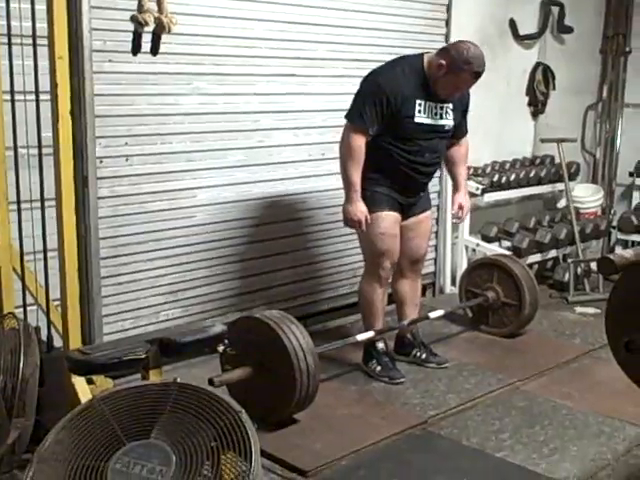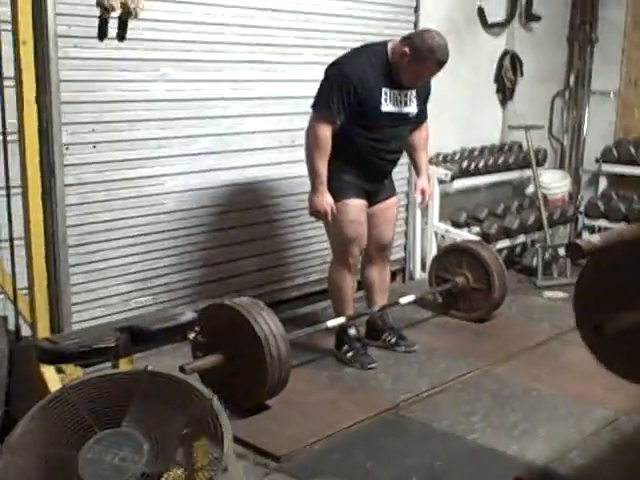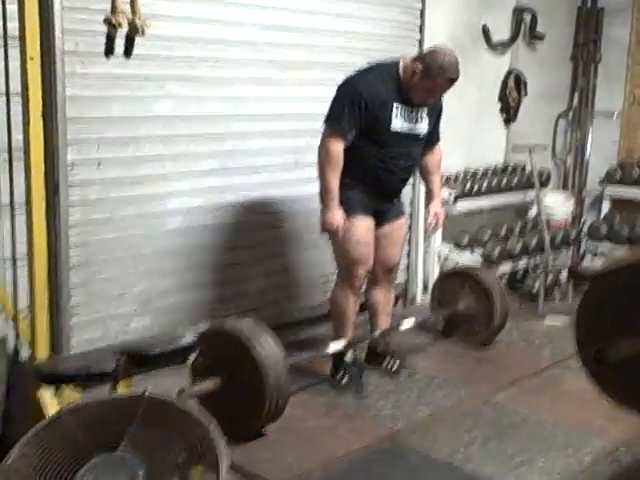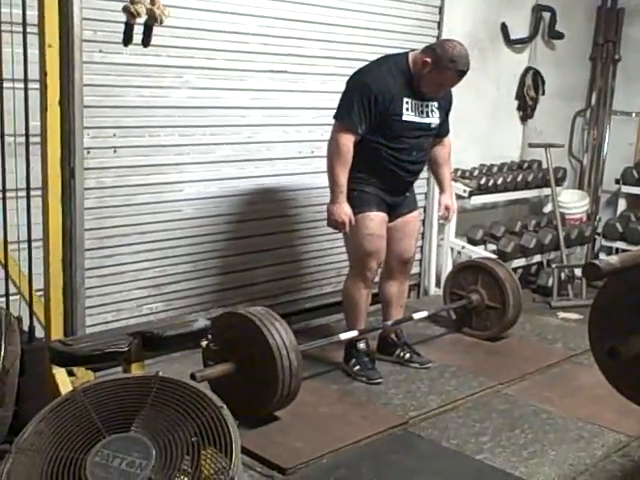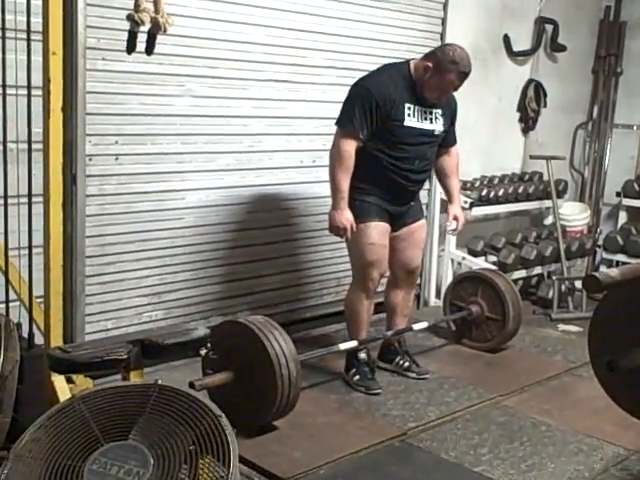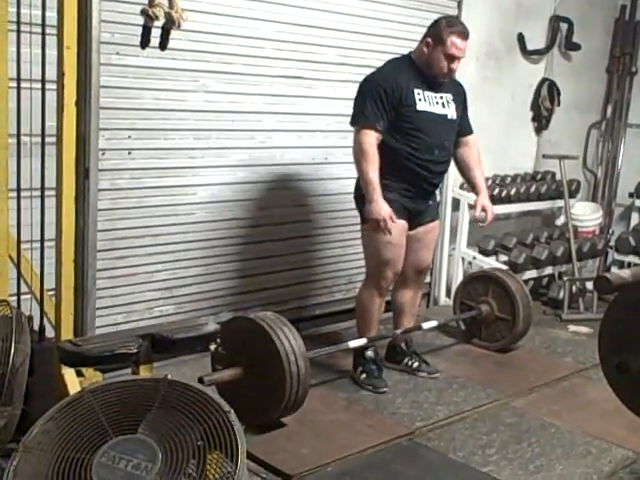
dt=0.7s
person 1, frame 1
left shoulder: (459, 94)
right shoulder: (388, 82)
left elbow: (457, 142)
right elbow: (354, 137)
left wrist: (461, 188)
right wrist: (353, 197)
left hip: (417, 190)
right hip: (379, 188)
left knee: (413, 265)
right knee: (381, 267)
left ankle: (408, 340)
right ankle: (374, 349)
person 1, frame 2
left shoulder: (419, 80)
right shoulder: (352, 71)
left elbow: (417, 127)
right elbow: (320, 127)
left wrist: (422, 173)
right wrist: (319, 188)
left hip: (381, 177)
right hip: (344, 176)
left knee: (381, 250)
right knee: (349, 254)
left ankle: (378, 324)
right ankle: (346, 334)
person 1, frame 3
left shoulder: (431, 102)
right shoulder: (365, 88)
left elbow: (430, 150)
right elbow: (332, 143)
left wrist: (435, 198)
right wrist: (330, 204)
left hip: (390, 198)
right hip: (352, 195)
left knee: (386, 274)
right knee: (354, 275)
left ankle: (378, 348)
right ankle: (342, 358)
person 1, frame 4
left shoulder: (441, 92)
right shoulder: (374, 81)
left elbow: (440, 142)
right elbow: (343, 137)
left wrist: (446, 189)
right wrist: (339, 198)
left hip: (403, 191)
right hip: (365, 188)
left knee: (402, 265)
right knee: (366, 267)
left ankle: (391, 340)
right ankle: (355, 349)
person 1, frame 5
left shoulder: (447, 102)
right shoulder: (377, 88)
left elbow: (447, 152)
right elbow: (345, 144)
left wrist: (454, 200)
right wrist: (340, 204)
left hip: (408, 201)
right hip: (368, 198)
left knee: (408, 273)
right knee: (369, 277)
left ankle: (393, 349)
right ankle: (357, 358)
person 1, frame 6
left shoulder: (454, 90)
right shoulder: (386, 81)
left elbow: (465, 144)
right elbow: (366, 142)
left wrist: (481, 191)
right wrist: (375, 199)
left hip: (426, 198)
right hip: (388, 198)
left knee: (415, 274)
right knee: (382, 276)
left ankle: (400, 349)
right ankle: (363, 356)
